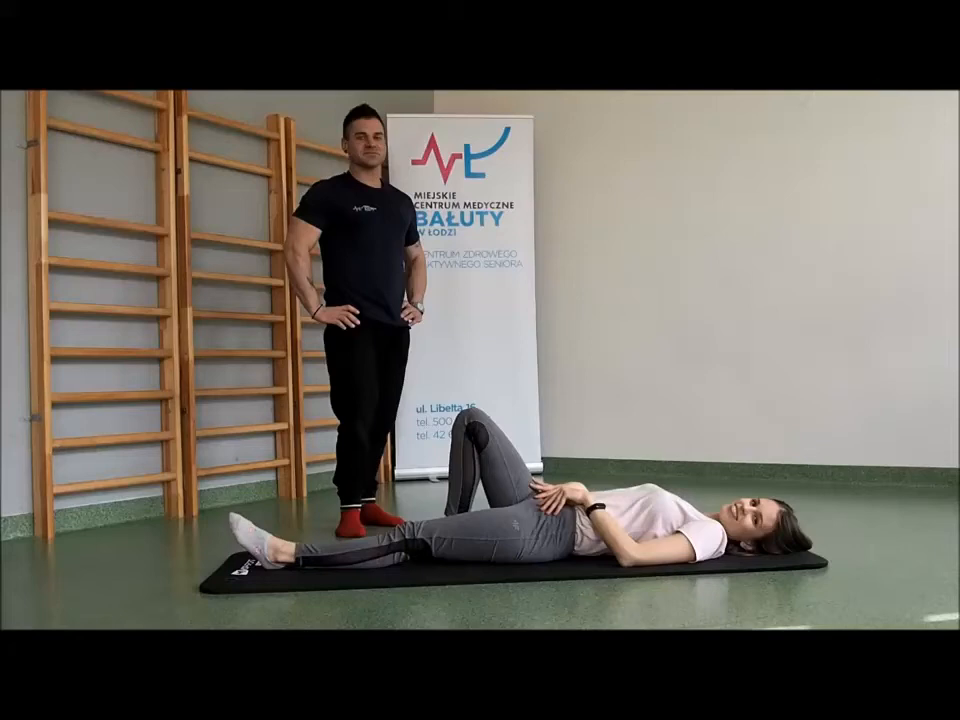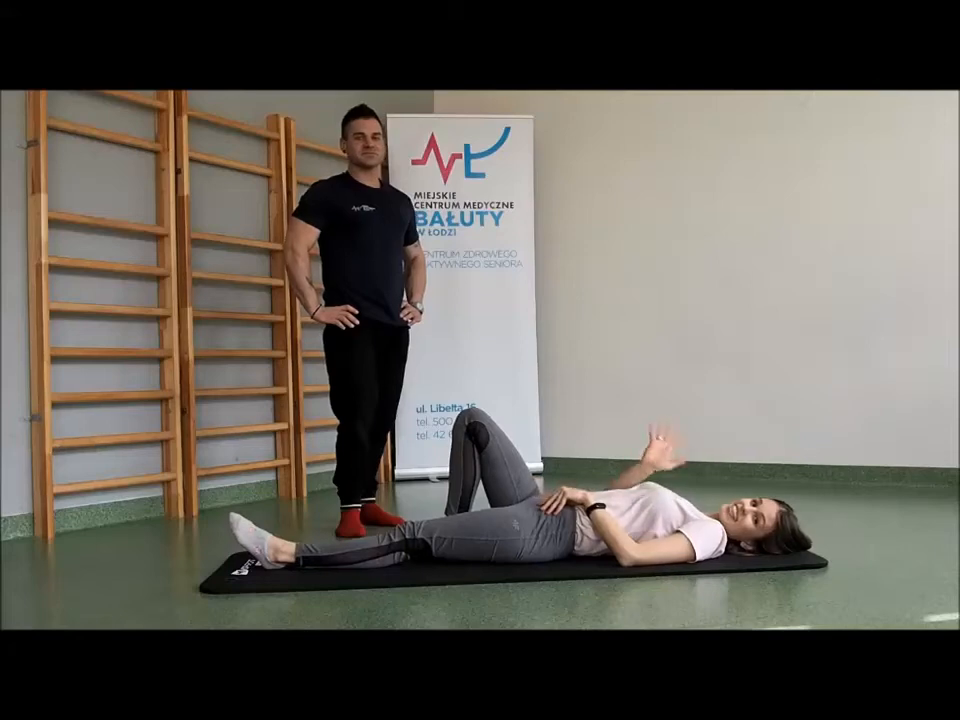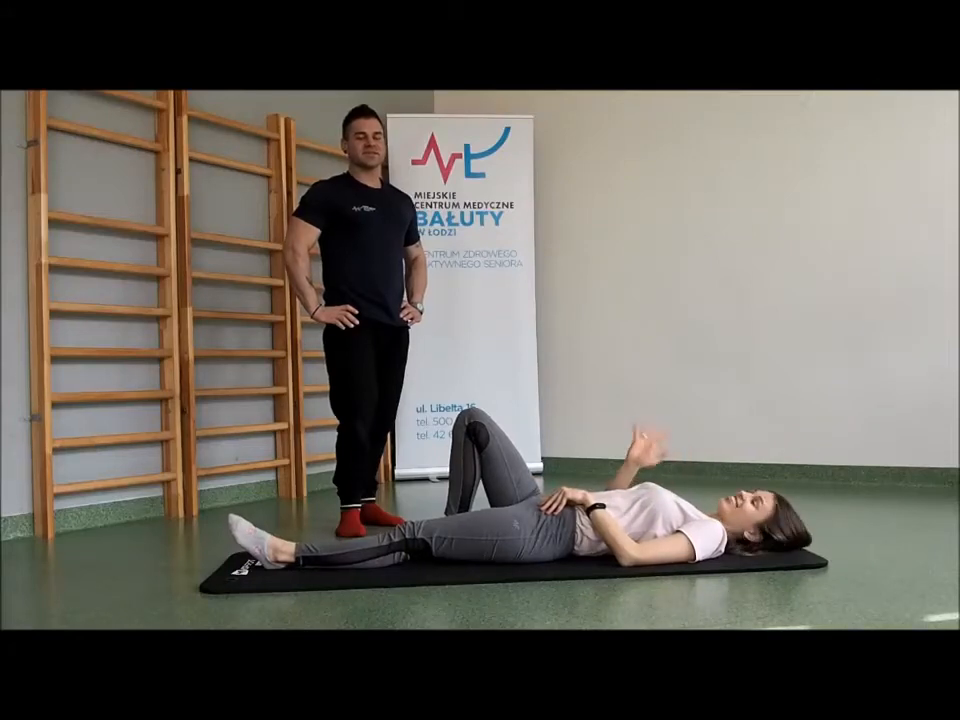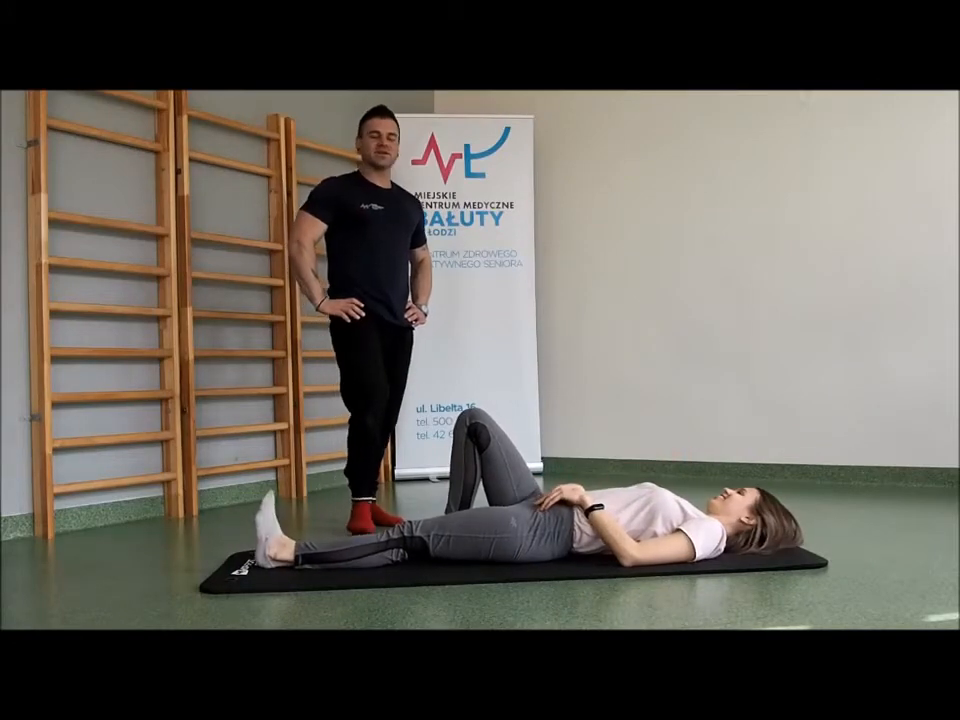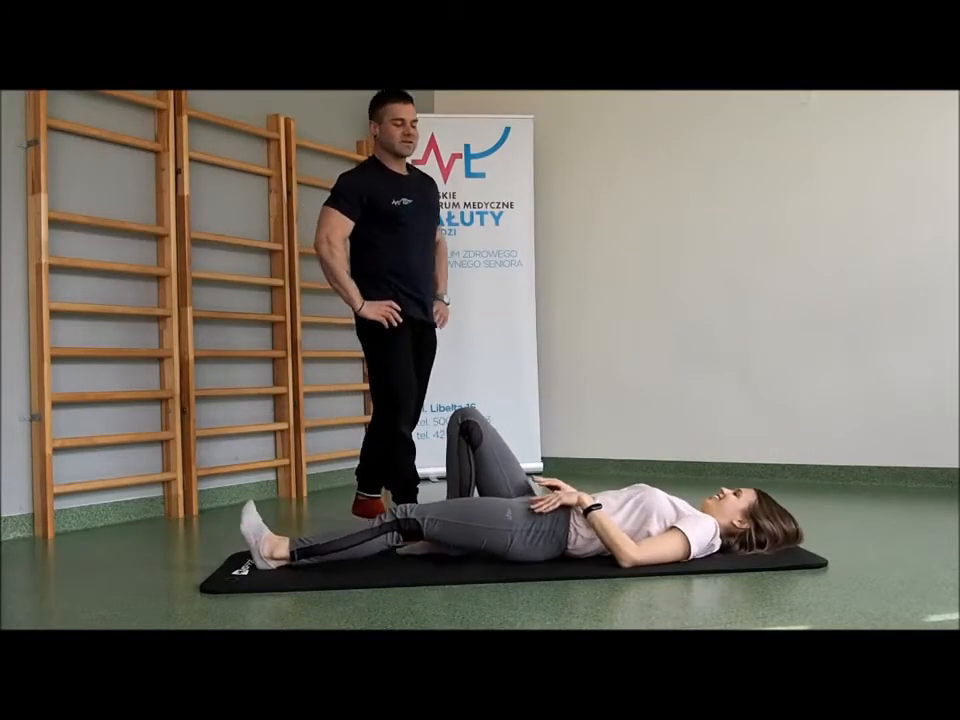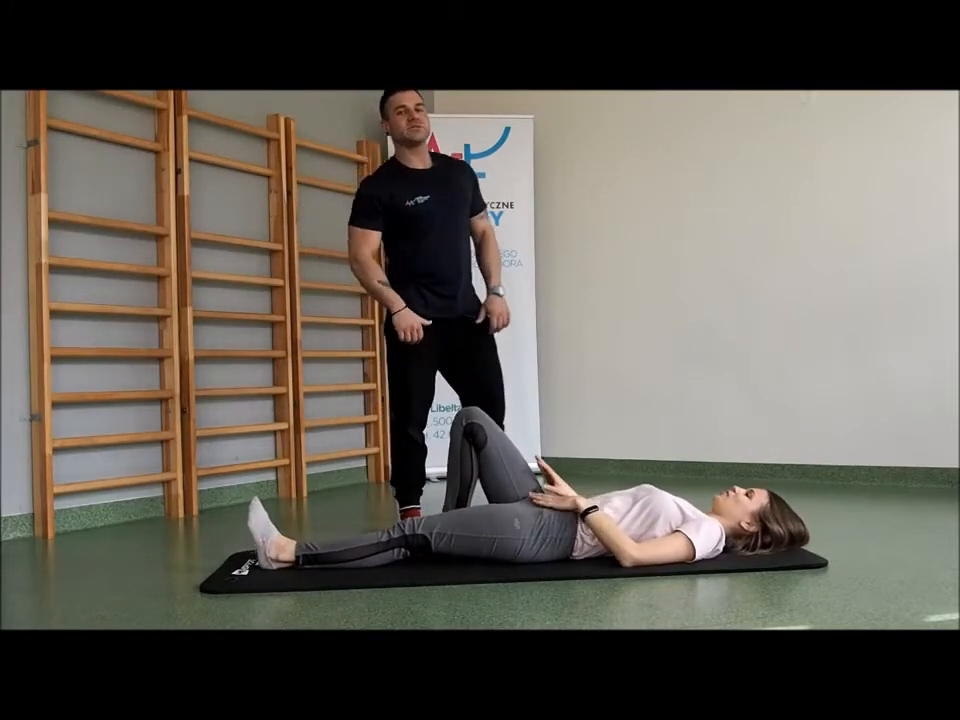
dt=0.7s
person 1, frame 1
left shoulder: (710, 539)
right shoulder: (694, 514)
left elbow: (630, 554)
left wrist: (587, 501)
right wrist: (573, 487)
left hip: (546, 535)
right hip: (547, 508)
left knee: (409, 537)
right knee: (472, 422)
left ankle: (287, 553)
right ankle: (452, 536)
person 1, frame 2
left shoulder: (710, 538)
right shoulder: (697, 514)
left elbow: (631, 554)
left wrist: (586, 499)
right wrist: (647, 466)
left hip: (545, 535)
right hip: (544, 507)
left knee: (410, 537)
right knee: (472, 422)
left ankle: (289, 555)
right ankle: (452, 534)
person 1, frame 3
left shoulder: (711, 538)
right shoulder: (696, 516)
left elbow: (631, 555)
left wrist: (587, 500)
right wrist: (630, 462)
left hip: (547, 535)
right hip: (542, 507)
left knee: (409, 537)
right knee: (472, 421)
left ankle: (287, 554)
right ankle: (453, 534)
person 1, frame 4
left shoulder: (708, 537)
right shoulder: (691, 516)
left elbow: (632, 555)
left wrist: (585, 501)
right wrist: (576, 493)
left hip: (545, 534)
right hip: (546, 508)
left knee: (411, 537)
right knee: (473, 421)
left ankle: (289, 553)
right ankle: (455, 535)
person 1, frame 5
left shoulder: (703, 534)
right shoulder: (686, 514)
left elbow: (631, 556)
left wrist: (582, 502)
right wrist: (571, 490)
left hip: (541, 532)
right hip: (542, 508)
left knee: (404, 518)
right knee: (466, 421)
left ankle: (282, 550)
right ankle: (449, 537)
person 1, frame 6
left shoulder: (707, 536)
right shoulder: (692, 517)
left elbow: (631, 554)
left wrist: (582, 504)
right wrist: (569, 490)
left hip: (548, 535)
right hip: (550, 510)
left knee: (411, 535)
right knee: (471, 420)
left ankle: (291, 554)
right ankle: (452, 533)
person 2, frame 1
left shoulder: (400, 202)
right shoulder: (329, 193)
left elbow: (416, 257)
right elbow: (295, 250)
left wrist: (417, 303)
right wrist: (317, 308)
left hip: (395, 328)
right hip: (352, 327)
left knee: (383, 417)
right knee: (358, 416)
left ankle: (368, 500)
right ankle: (350, 509)
person 2, frame 2
left shoulder: (400, 201)
right shoulder: (327, 194)
left elbow: (415, 257)
right elbow: (295, 251)
left wrist: (417, 302)
right wrist: (316, 307)
left hip: (395, 327)
right hip: (352, 327)
left knee: (382, 418)
right knee: (357, 416)
left ankle: (368, 501)
right ankle: (350, 509)
person 2, frame 3
left shoulder: (401, 202)
right shoulder: (328, 194)
left elbow: (416, 258)
right elbow: (294, 251)
left wrist: (417, 303)
right wrist: (316, 308)
left hip: (394, 327)
right hip: (351, 326)
left knee: (382, 417)
right knee: (357, 416)
left ankle: (367, 500)
right ankle: (350, 509)
person 2, frame 4
left shoulder: (409, 203)
right shoulder: (336, 190)
left elbow: (422, 260)
right elbow: (299, 244)
left wrist: (421, 305)
right wrist: (322, 300)
left hip: (399, 325)
right hip: (357, 319)
left knee: (386, 416)
right knee: (370, 406)
left ankle: (368, 500)
right ankle: (361, 505)
person 2, frame 5
left shoulder: (426, 184)
right shoulder: (358, 182)
right elbow: (328, 243)
left wrist: (440, 295)
right wrist: (360, 303)
left hip: (422, 317)
right hip: (384, 315)
left knee: (404, 413)
right knee: (397, 411)
left ankle: (368, 495)
right ankle: (407, 508)
person 2, frame 6
left shoulder: (459, 172)
right shoulder: (378, 187)
left elbow: (483, 232)
right elbow: (361, 256)
left wrist: (495, 290)
right wrist: (398, 309)
left hip: (466, 314)
right hip: (415, 319)
left knee: (490, 407)
right knee: (410, 419)
right ankle: (410, 508)
